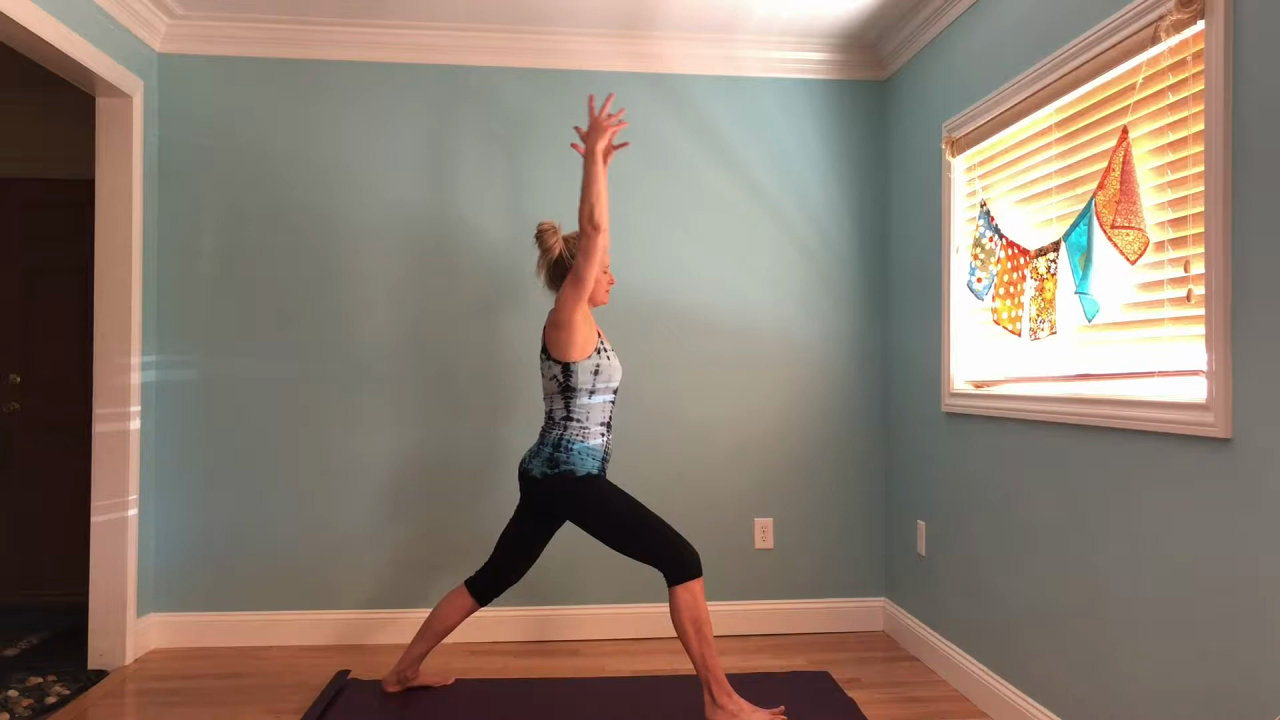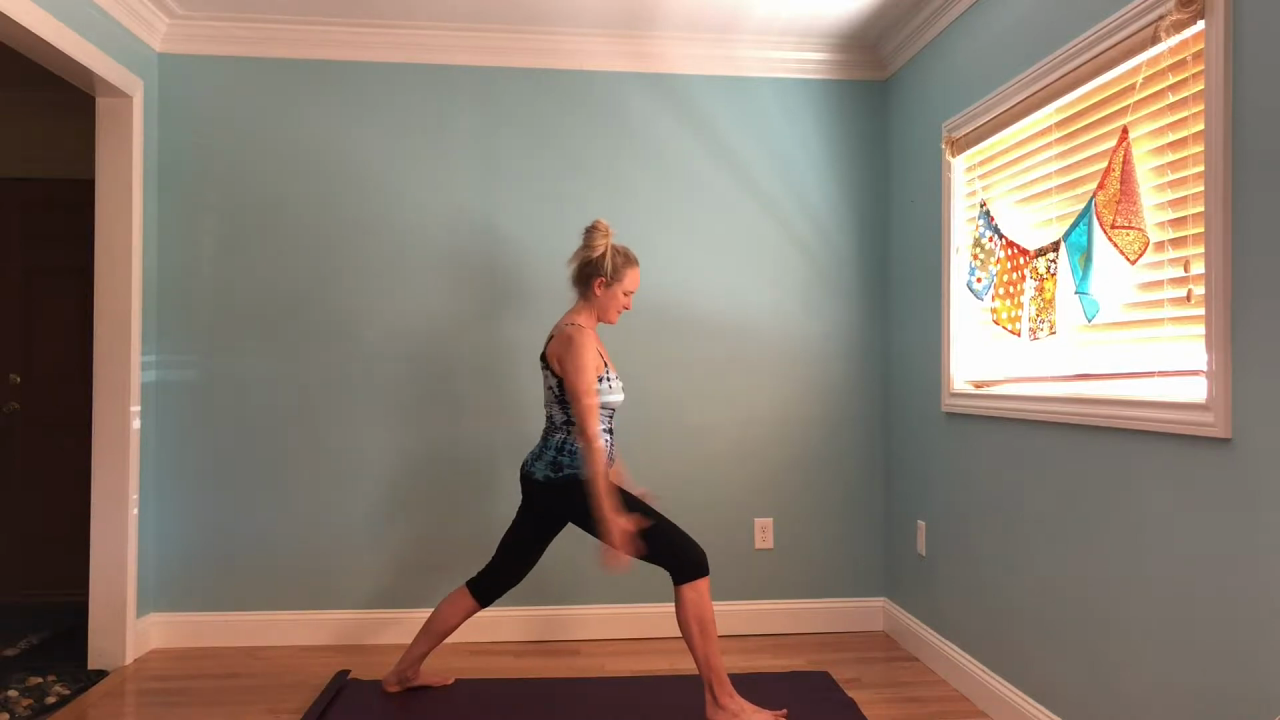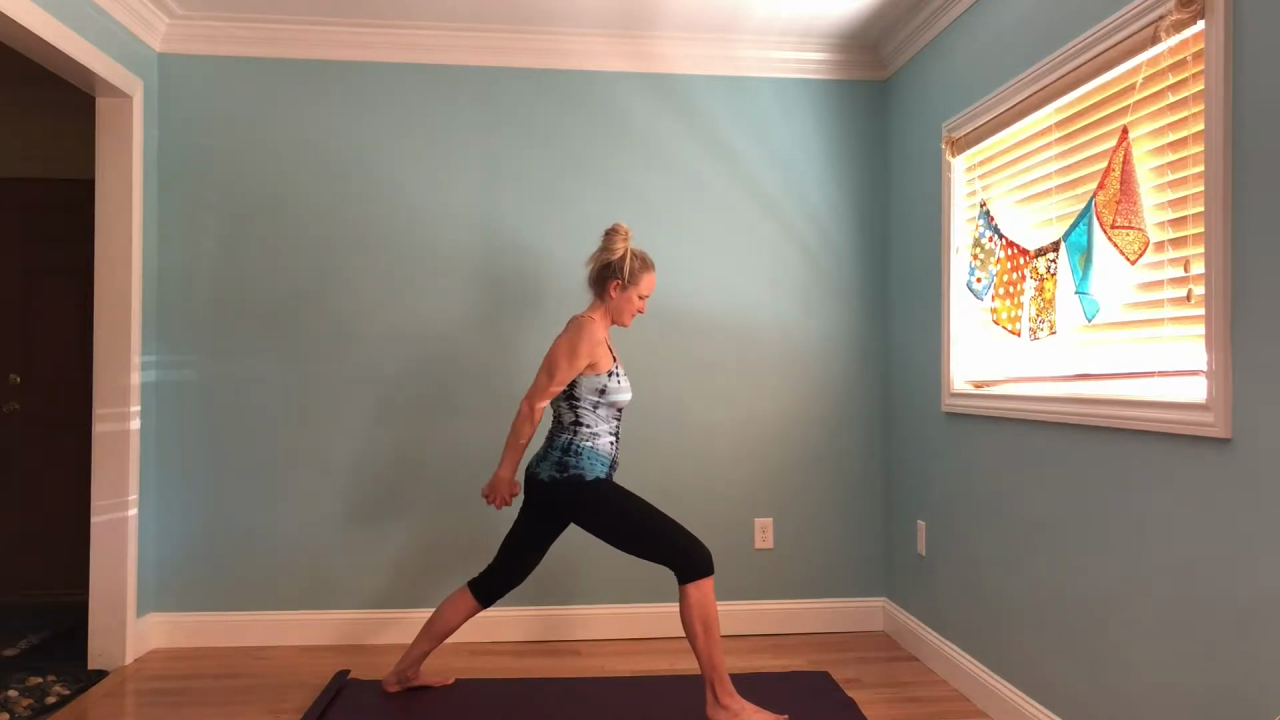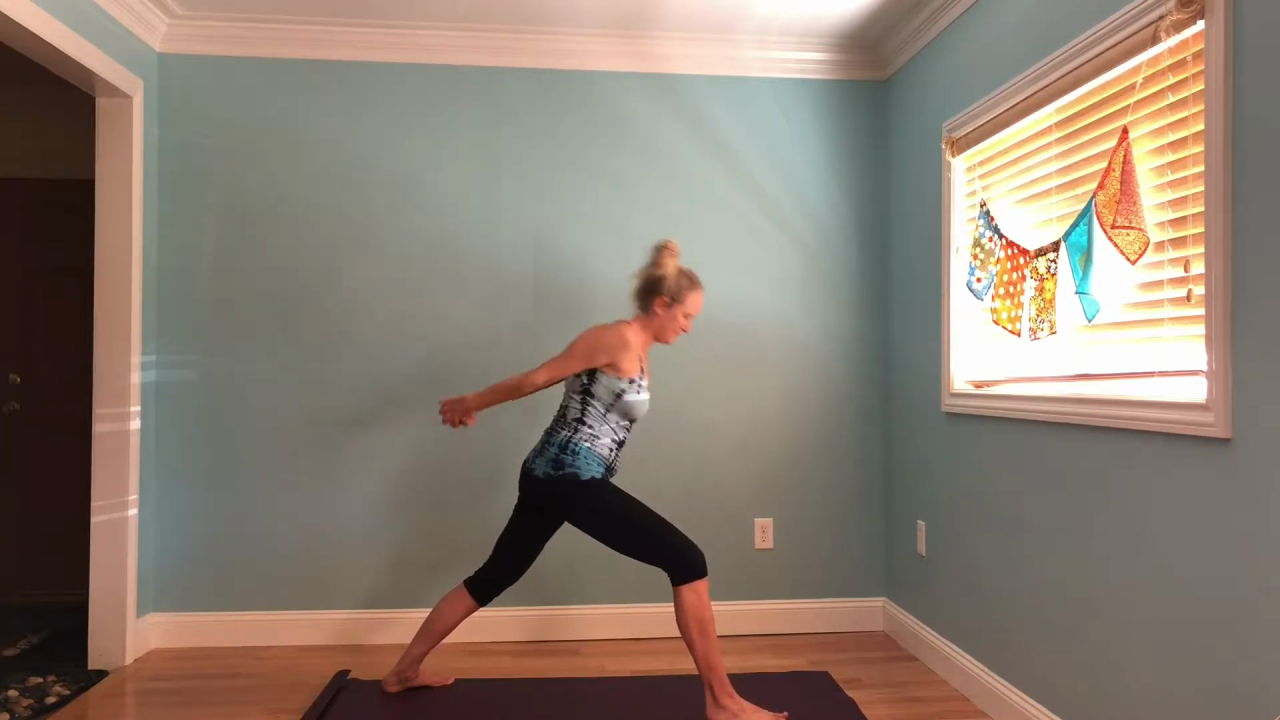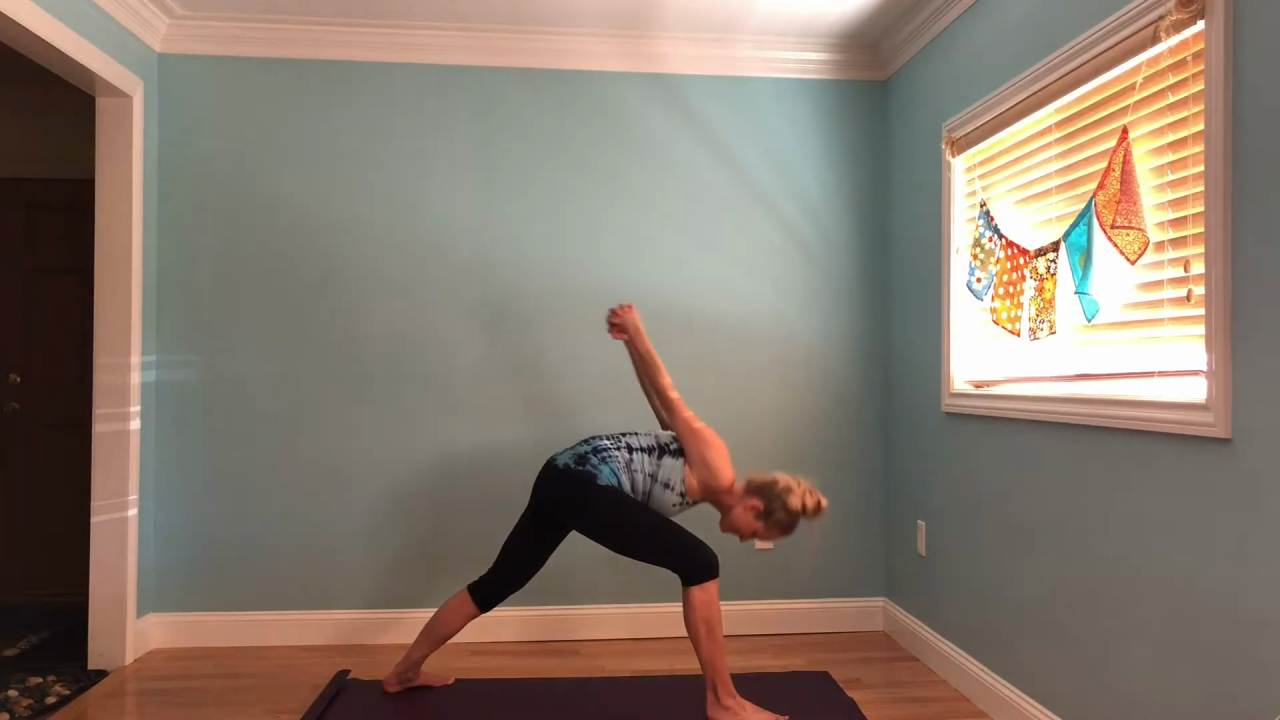
dt=1s
person 1, frame 1
left shoulder: (576, 323)
right shoulder: (567, 320)
left elbow: (591, 236)
right elbow: (594, 230)
left wrist: (597, 162)
right wrist: (593, 157)
left hip: (553, 474)
right hip: (569, 477)
left knee: (493, 577)
right knee: (682, 561)
left ankle: (404, 669)
person 1, frame 2
left shoulder: (579, 334)
right shoulder: (576, 338)
right elbow: (588, 432)
left wrist: (618, 483)
right wrist: (608, 513)
left hip: (552, 476)
right hip: (569, 480)
left knee: (494, 579)
right knee: (689, 561)
left ankle: (405, 670)
person 1, frame 3
left shoulder: (589, 332)
right shoulder: (589, 333)
left elbow: (540, 403)
right elbow: (534, 404)
left wrist: (510, 473)
right wrist: (505, 473)
left hip: (559, 477)
right hip: (579, 480)
left knee: (496, 579)
right knee: (693, 560)
left ankle: (404, 670)
person 1, frame 4
left shoulder: (634, 349)
right shoulder: (621, 338)
left elbow: (540, 380)
right elbow: (537, 378)
left wrist: (472, 405)
right wrist: (472, 403)
left hip: (552, 476)
right hip: (571, 477)
left knee: (491, 577)
right knee: (687, 561)
left ankle: (404, 670)
person 1, frame 5
left shoulder: (705, 469)
right shoulder: (720, 476)
left elbow: (664, 400)
right elbow: (670, 398)
left wrist: (631, 335)
right wrist: (634, 331)
left hip: (565, 477)
right hip: (585, 482)
left knee: (497, 582)
right knee: (699, 564)
left ankle: (405, 671)
